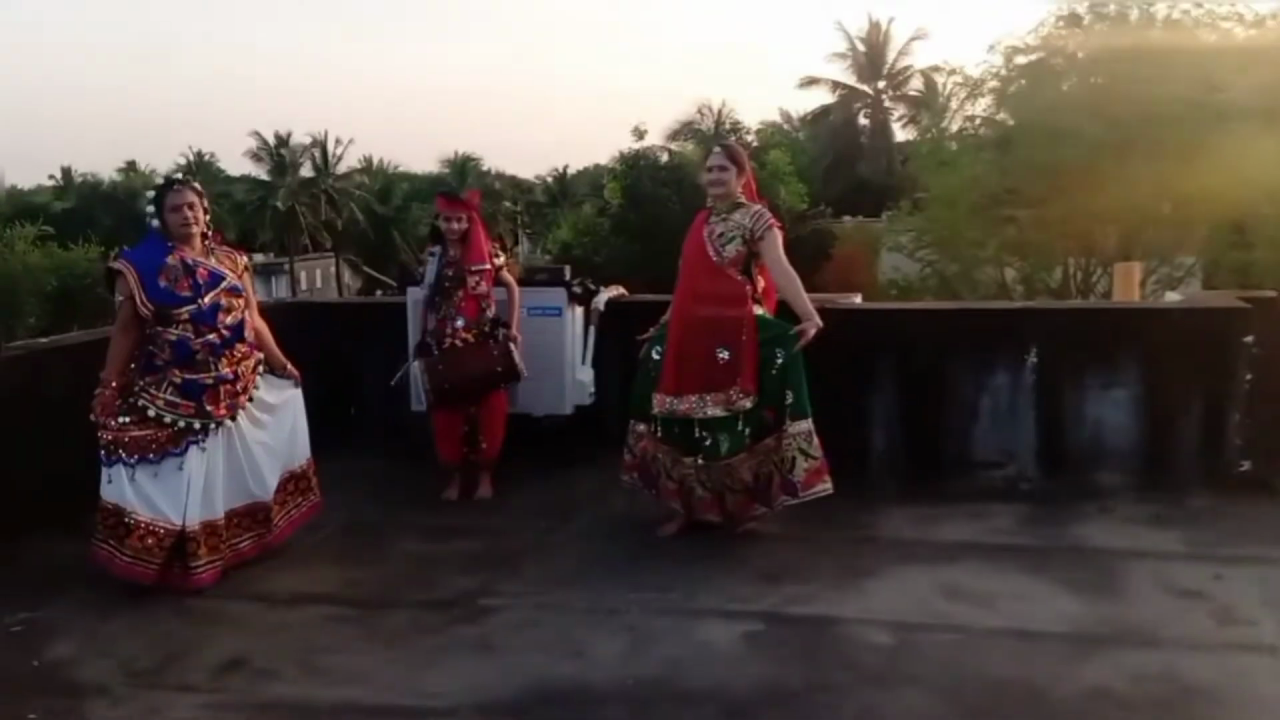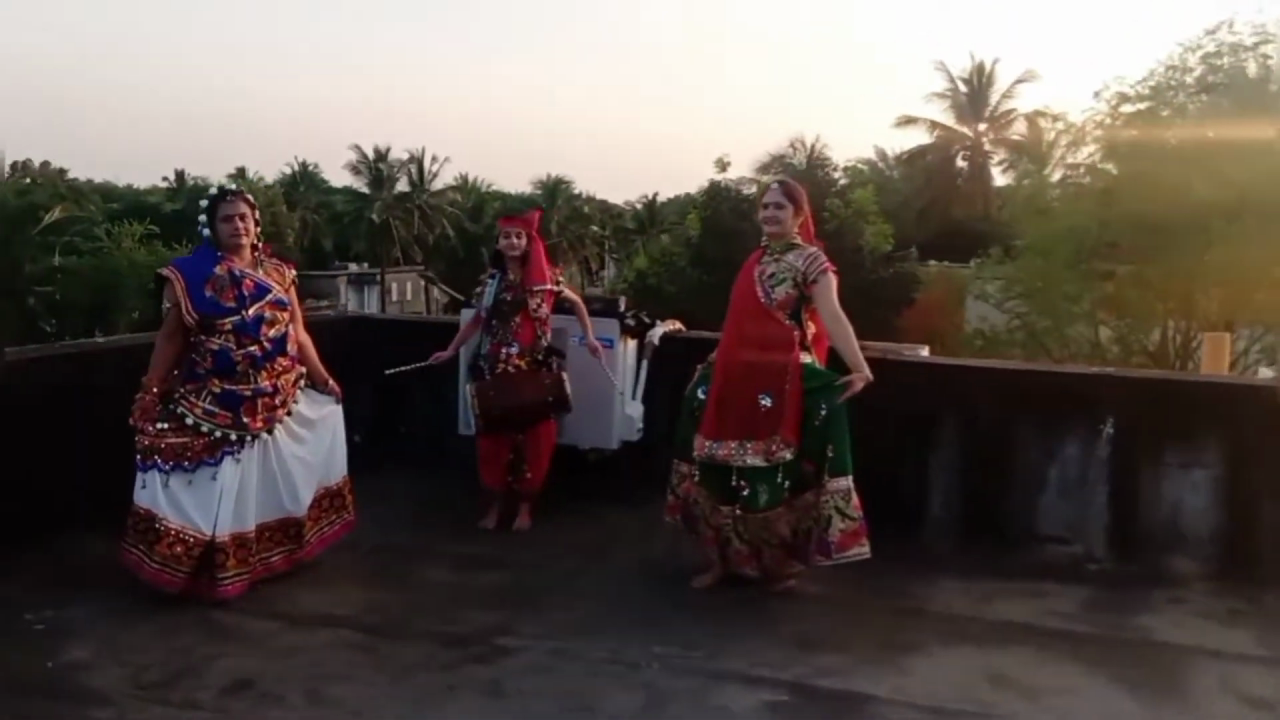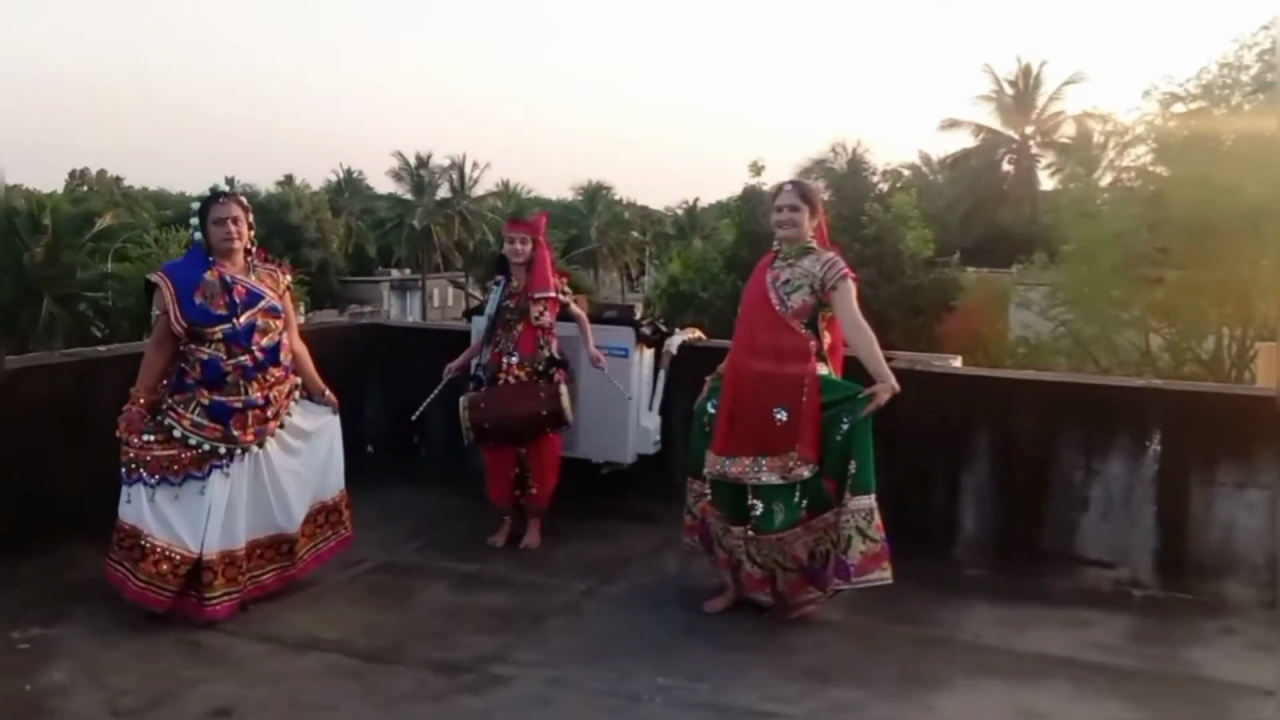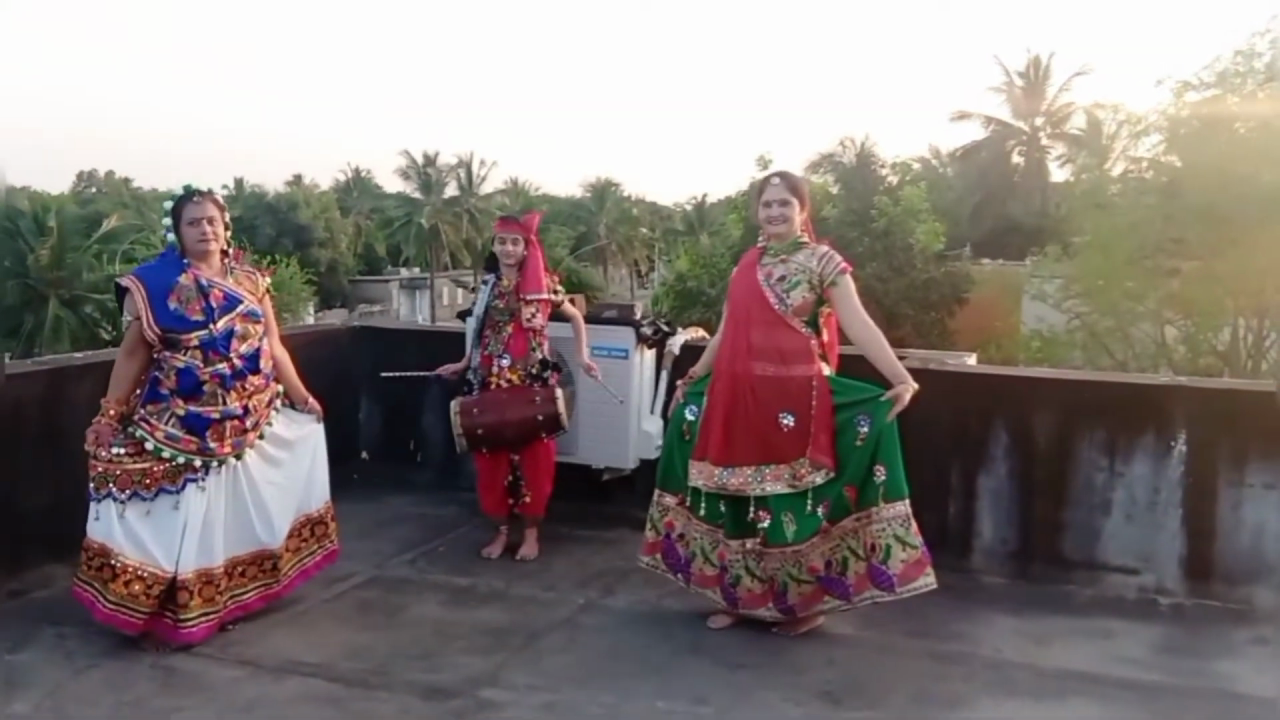
dt=1s
person 1, frame 1
left shoulder: (231, 261)
right shoulder: (143, 266)
left elbow: (253, 320)
right elbow: (126, 330)
left wrist: (281, 364)
right wrist: (108, 390)
left hip: (235, 388)
right hip: (174, 395)
left knee: (235, 471)
right knee: (181, 478)
left ankle: (235, 542)
right ankle: (187, 556)
person 1, frame 2
left shoulder: (278, 273)
right shoulder: (190, 275)
left elbow: (297, 333)
right elbow: (170, 337)
left wrist: (322, 379)
right wrist: (149, 395)
left hip: (274, 401)
right hip: (213, 404)
left knee: (268, 484)
right knee: (218, 487)
left ankle: (266, 557)
right ankle: (217, 568)
person 1, frame 3
left shoulder: (273, 278)
right shoulder: (181, 280)
left elbow: (292, 341)
right elbow: (161, 346)
left wrist: (318, 389)
right wrist: (138, 406)
left hip: (269, 412)
right hip: (204, 416)
left knee: (260, 498)
right knee: (208, 501)
left ankle: (255, 577)
right ankle: (205, 589)
person 1, frame 4
left shoulder: (251, 280)
right shoulder: (154, 284)
left elbow: (273, 346)
right elbow: (133, 354)
left wrist: (301, 397)
right wrist: (109, 417)
left hip: (247, 423)
right hip: (180, 427)
left knee: (236, 514)
right knee: (180, 518)
left ankle: (227, 602)
right ankle: (167, 616)
person 2, frame 1
left shoulder: (756, 217)
right shoulder: (701, 220)
left elbow: (779, 269)
left wrist: (809, 316)
right wrist: (667, 324)
left hip: (736, 333)
right hip: (691, 334)
left knee: (735, 421)
right knee: (685, 422)
left ankle: (740, 504)
right ankle: (686, 505)
person 2, frame 2
left shoulder: (811, 260)
right shoulder: (755, 259)
left elbow: (832, 316)
left wrist: (859, 368)
right wrist: (715, 363)
left hip: (784, 379)
right hip: (737, 378)
left knee: (778, 472)
right knee: (725, 468)
left ankle: (781, 561)
right ankle: (725, 557)
person 2, frame 3
left shoulder: (827, 266)
right shoulder: (765, 266)
left elbow: (853, 325)
left wrist: (884, 377)
right wrist: (719, 376)
left hip: (798, 393)
right hip: (749, 391)
left knee: (793, 486)
right knee: (739, 486)
left ankle: (798, 587)
right ankle: (740, 579)
person 2, frame 4
left shoulder: (823, 261)
right shoulder: (745, 265)
left elbow: (858, 325)
right elbow: (726, 333)
left wrist: (900, 378)
right wrist: (692, 379)
left hip: (797, 396)
right hip: (740, 395)
left knee: (797, 496)
right knee: (738, 495)
left ankle: (806, 601)
right ankle: (739, 595)
person 3, frame 1
left shoulder: (485, 252)
right shoulder: (433, 256)
left elbow: (511, 286)
right elbow: (428, 302)
left wrist: (512, 328)
right wrist: (423, 341)
right hip: (444, 345)
left knee: (486, 408)
right knee: (448, 410)
left ankle: (485, 475)
right ankle: (454, 476)
person 3, frame 2
left shoulder: (545, 277)
right shoulder: (491, 280)
left elbow: (576, 302)
right elbow: (477, 320)
left wrist: (589, 338)
right wrist: (450, 350)
left hip: (535, 368)
right hip: (496, 367)
left knee: (533, 438)
right knee: (494, 436)
left ankle: (525, 507)
right ankle: (495, 505)
person 3, frame 3
left shoulder: (551, 284)
right shoulder: (498, 286)
left elbow: (579, 316)
left wrist: (590, 350)
right wrist: (462, 361)
left hip: (540, 377)
right hip: (501, 376)
left knee: (538, 450)
right knee: (501, 447)
left ankle: (534, 523)
right ankle: (505, 520)
person 3, frame 4
left shoulder: (542, 284)
right shoulder: (486, 286)
left elbow: (575, 317)
left wrist: (583, 356)
right wrist: (463, 365)
left hip: (532, 381)
right hip: (491, 381)
left knee: (533, 454)
right knee: (493, 454)
left ankle: (530, 533)
right ankle: (501, 531)
